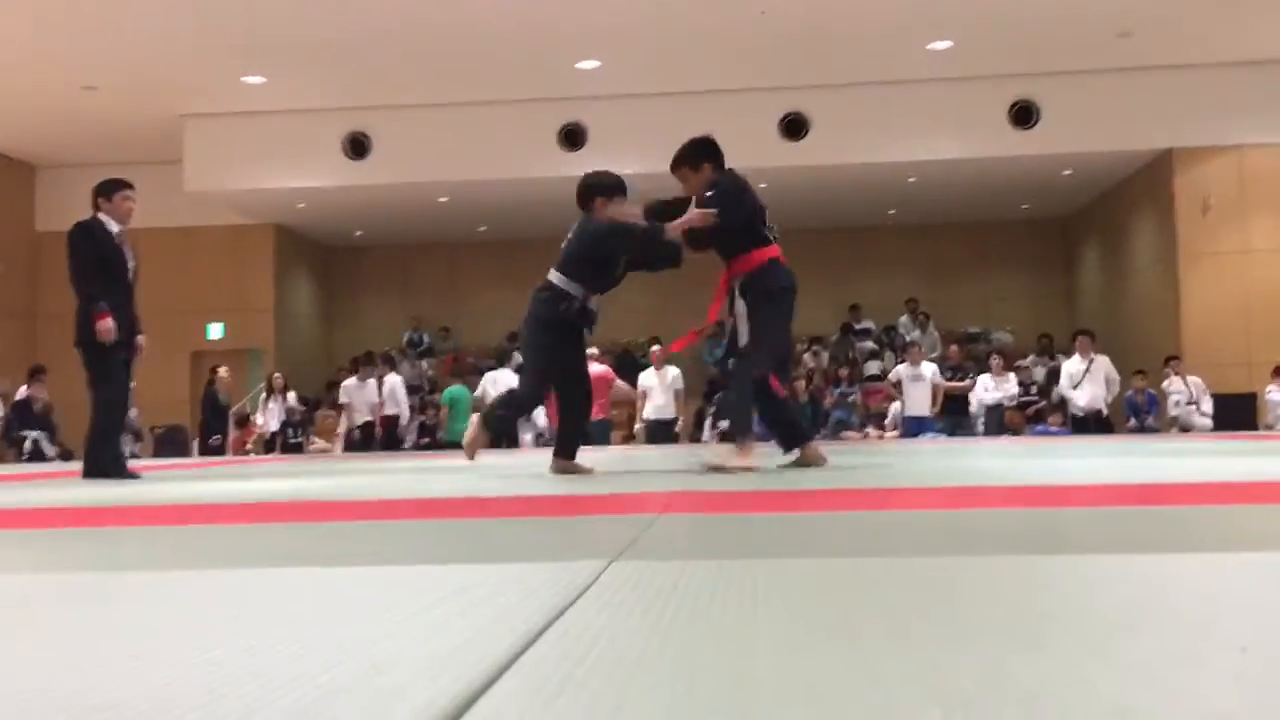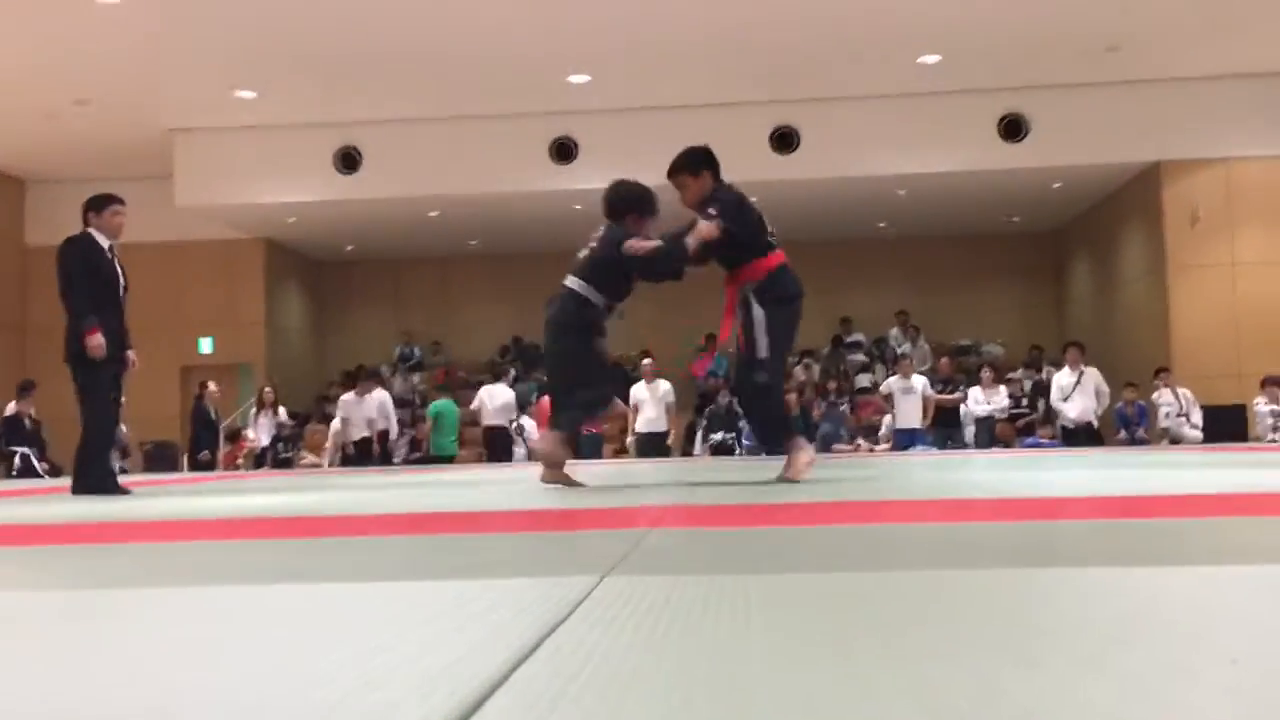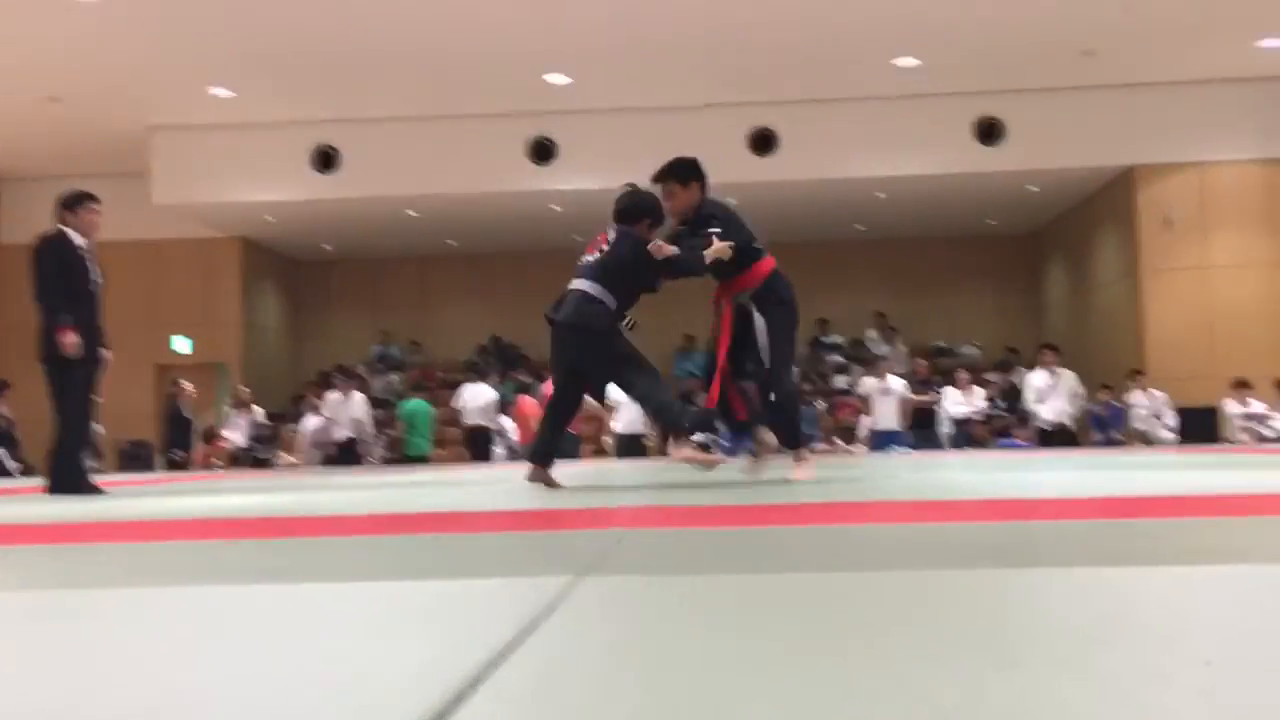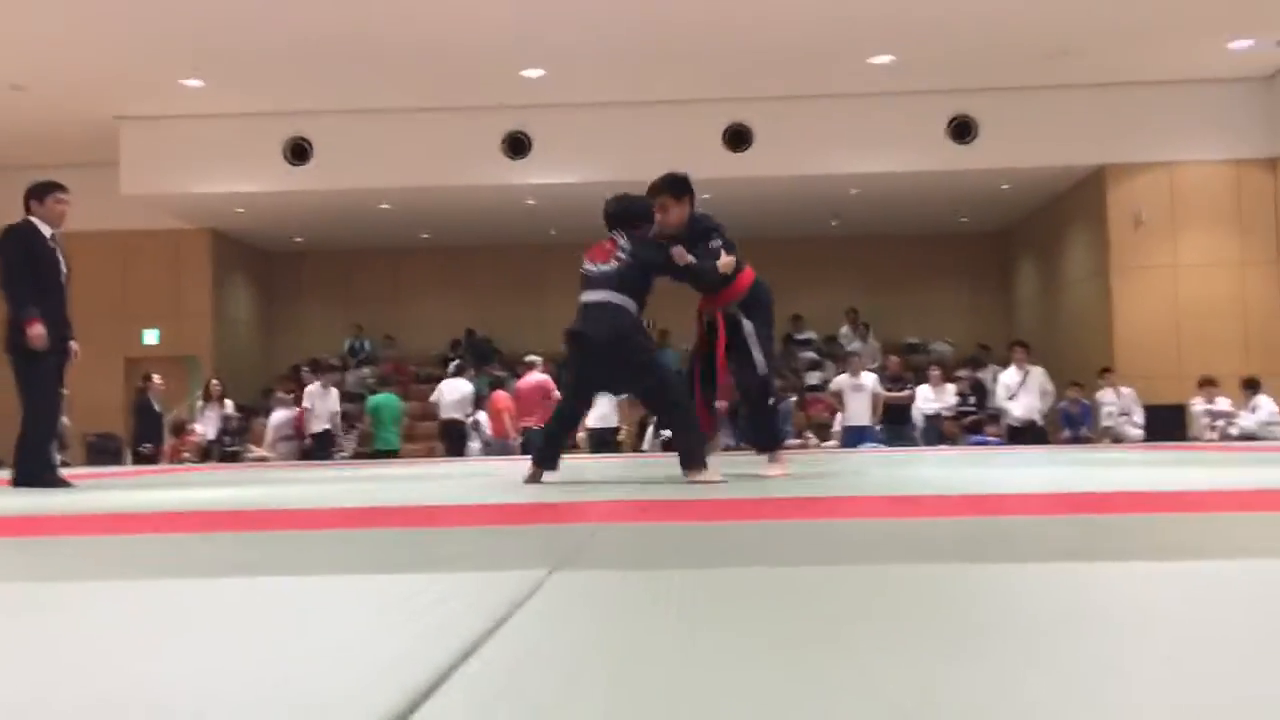
dt=0.1s
person 1, frame 1
left shoulder: (725, 188)
right shoulder: (731, 190)
left elbow: (697, 234)
right elbow: (700, 238)
left hip: (764, 285)
right hip: (767, 284)
left knee: (742, 365)
right knee: (765, 372)
left ankle: (742, 450)
right ankle: (808, 447)
person 1, frame 2
left shoulder: (726, 202)
right shoulder: (724, 204)
left elbow: (708, 239)
right elbow: (703, 249)
left hip: (771, 292)
right hip: (765, 292)
left knee: (761, 374)
right knee: (750, 381)
left ankle: (797, 448)
right ankle: (796, 450)
person 1, frame 3
left shoulder: (713, 216)
right shoulder: (692, 223)
left elbow: (716, 258)
left wrist: (674, 253)
left hip: (767, 296)
right hip: (740, 300)
left knee: (773, 376)
right knee: (721, 374)
left ankle: (800, 456)
right ankle: (761, 434)
person 1, frame 4
left shoulder: (706, 230)
right shoulder: (674, 240)
left elbow: (718, 274)
left wrist: (689, 263)
left hip: (747, 306)
right hip: (719, 311)
left knee: (756, 381)
right knee: (699, 380)
left ankle: (774, 455)
person 2, frame 1
left shoulder: (121, 241)
right shoulder: (85, 232)
right elbow: (83, 278)
left wrist: (136, 330)
right wrist: (101, 314)
left hip: (121, 333)
right hip: (100, 330)
left knee: (117, 401)
right knee: (108, 398)
left ankle: (103, 463)
right ankle: (105, 462)
person 2, frame 2
left shoulder: (111, 256)
right shoulder: (76, 246)
right elbow: (72, 293)
left wrist: (126, 345)
right wrist: (90, 330)
left hip: (111, 348)
right hip: (91, 346)
left knee: (107, 417)
right knee: (98, 414)
left ankle: (94, 478)
right ankle: (94, 478)
person 2, frame 3
left shoulder: (86, 254)
right shoulder: (51, 245)
right elbow: (47, 292)
left wrist: (101, 343)
right wrist: (65, 329)
left hip: (85, 348)
right hip: (64, 344)
left knee: (80, 415)
right knee: (72, 413)
left ankle: (69, 477)
right ankle: (68, 477)
person 2, frame 4
left shoulder: (53, 245)
left wrist: (68, 336)
right wrist: (31, 320)
left hip: (53, 340)
right hip: (33, 336)
left knee: (47, 408)
right knee: (39, 406)
left ankle: (35, 470)
right ankle: (34, 470)
person 3, frame 1
right shoulder: (592, 230)
left elbow: (649, 256)
right elbow: (637, 241)
right wrist: (681, 224)
left hip: (568, 315)
right hip: (550, 314)
left knee: (578, 389)
right knee: (535, 385)
left ankle: (564, 456)
right ankle: (484, 421)
person 3, frame 2
left shoulder: (610, 237)
right shoulder: (619, 237)
left elbow: (656, 269)
right elbow: (655, 263)
right wrist: (694, 238)
left hip: (571, 318)
right hip: (571, 319)
left knee: (568, 391)
right knee: (599, 386)
left ankle: (553, 464)
right ankle: (555, 438)
person 3, frame 3
left shoulder: (606, 243)
right shoulder: (632, 239)
left elbow: (642, 278)
right elbow: (671, 268)
right wrist: (709, 254)
left hip: (570, 321)
right hip: (595, 321)
left knee: (565, 397)
right knee: (642, 378)
left ankle: (539, 465)
right ankle: (681, 444)
person 3, frame 4
left shoulder: (595, 251)
right shoulder: (642, 246)
right elbow: (680, 269)
right wrist: (718, 266)
left hip: (584, 332)
right hip: (616, 332)
left knee: (572, 402)
right knee: (670, 392)
left ankle: (539, 466)
right ankle: (694, 465)
